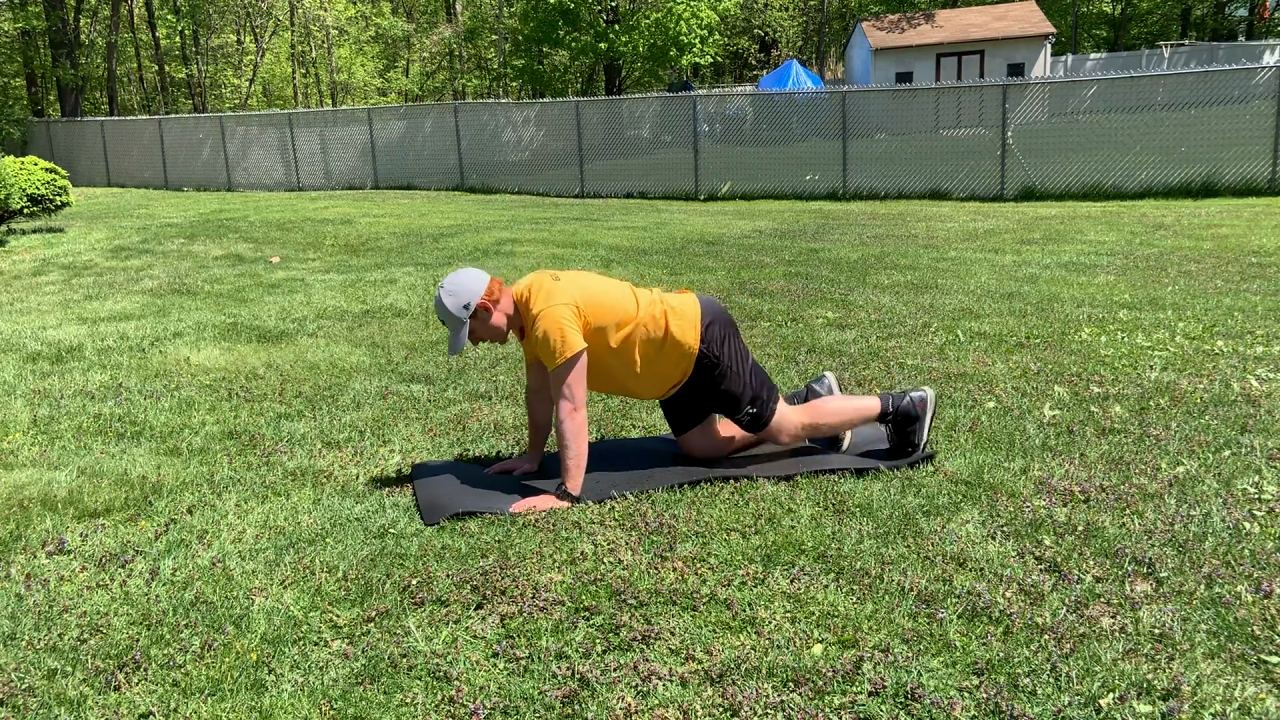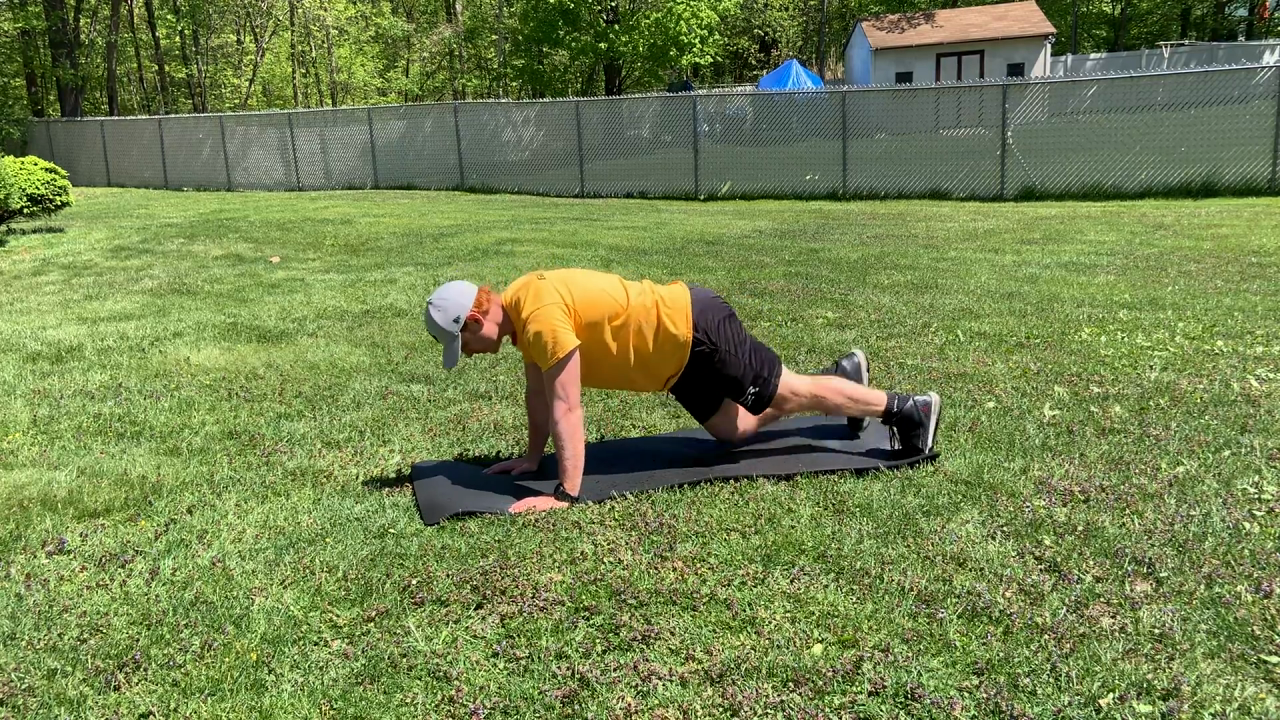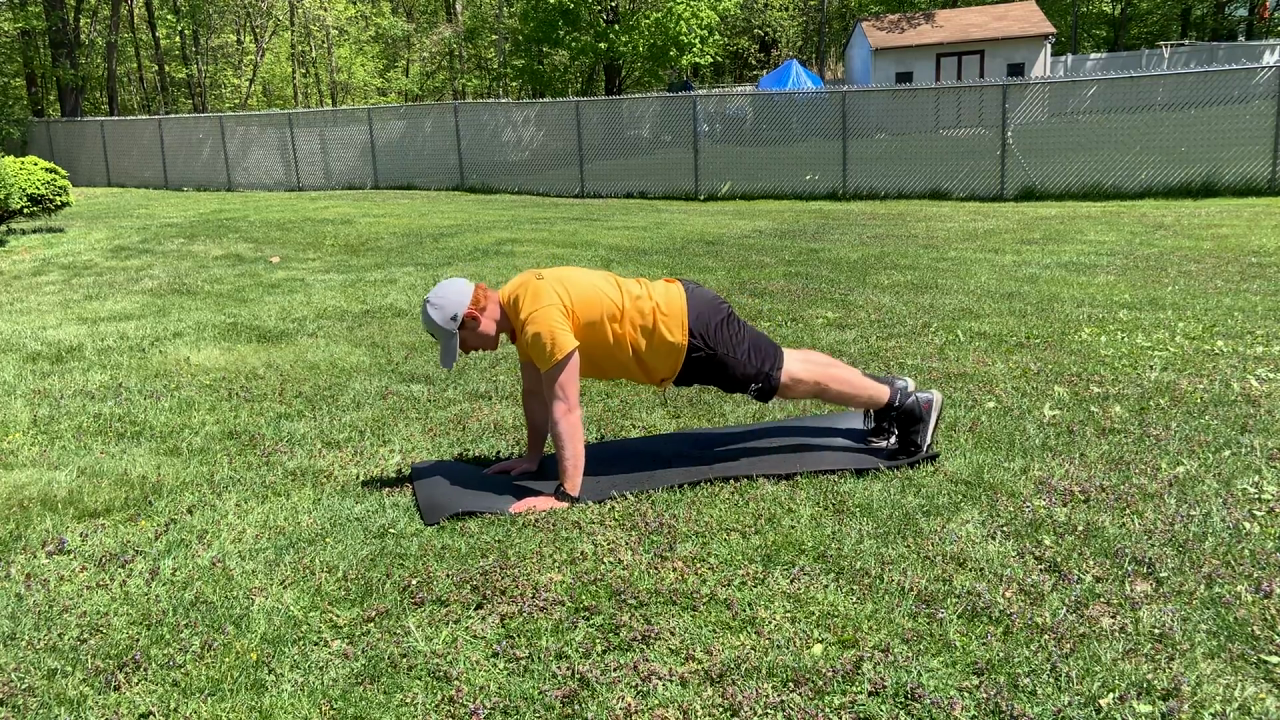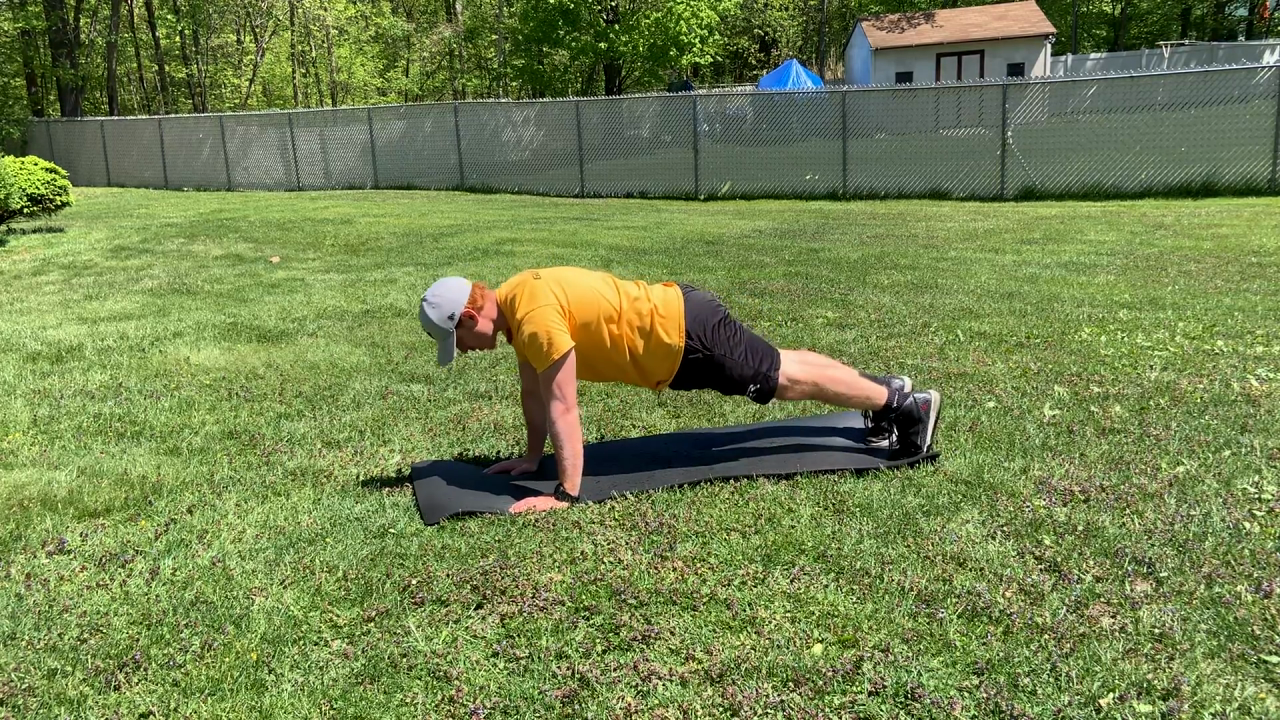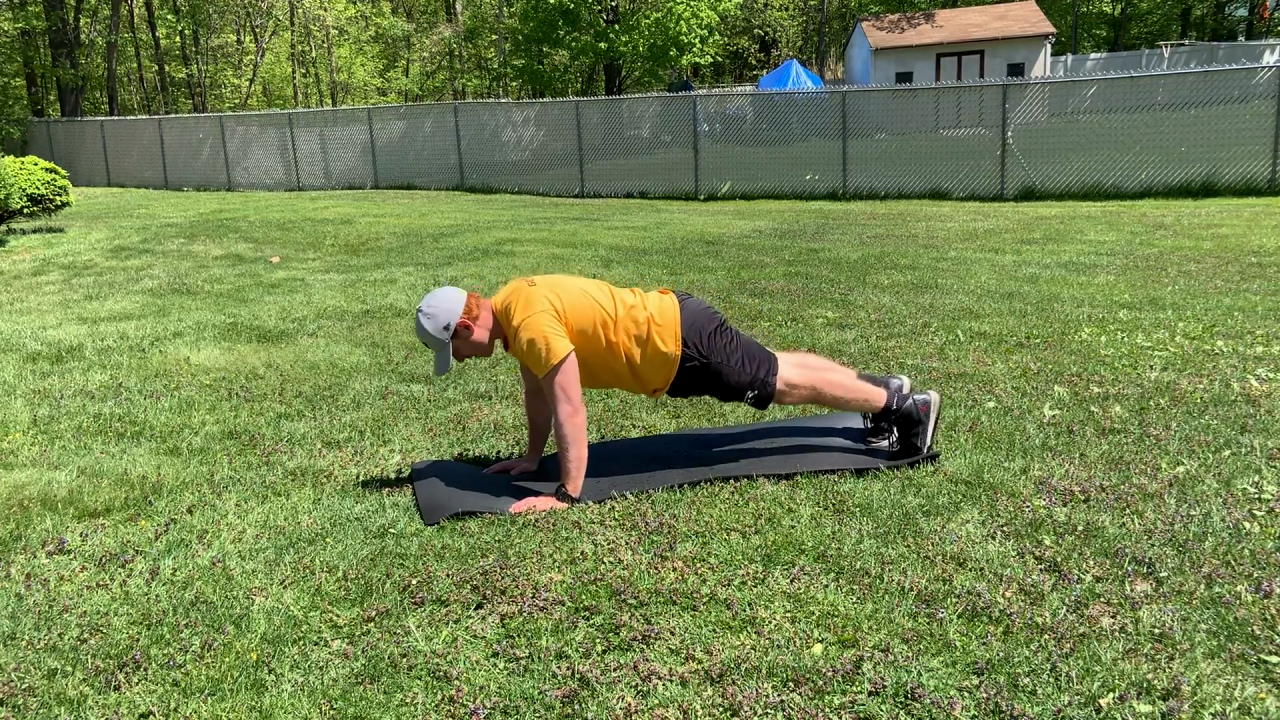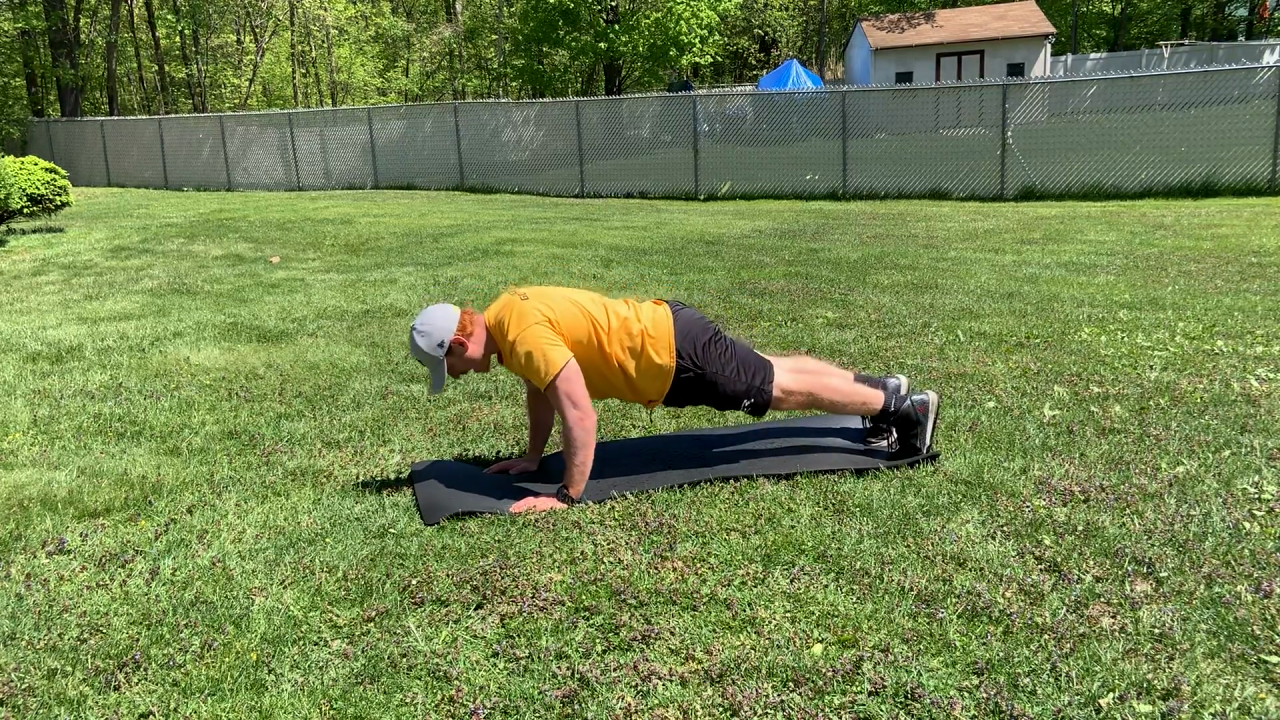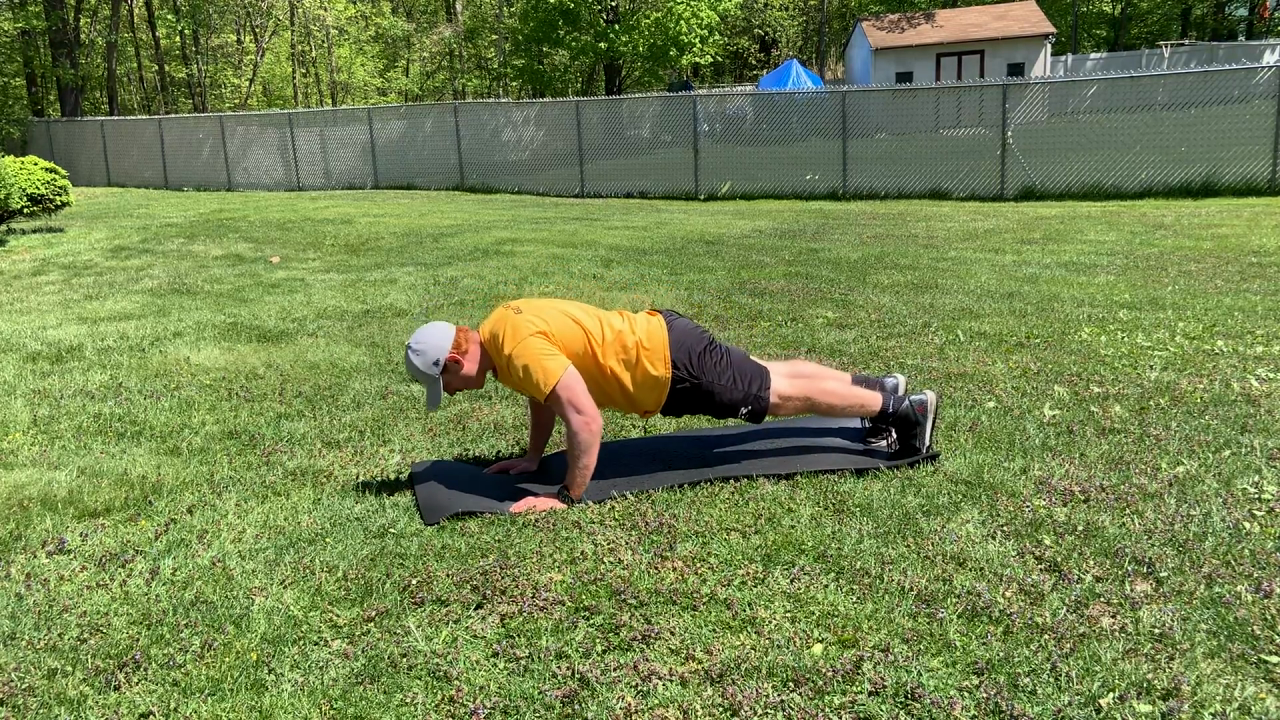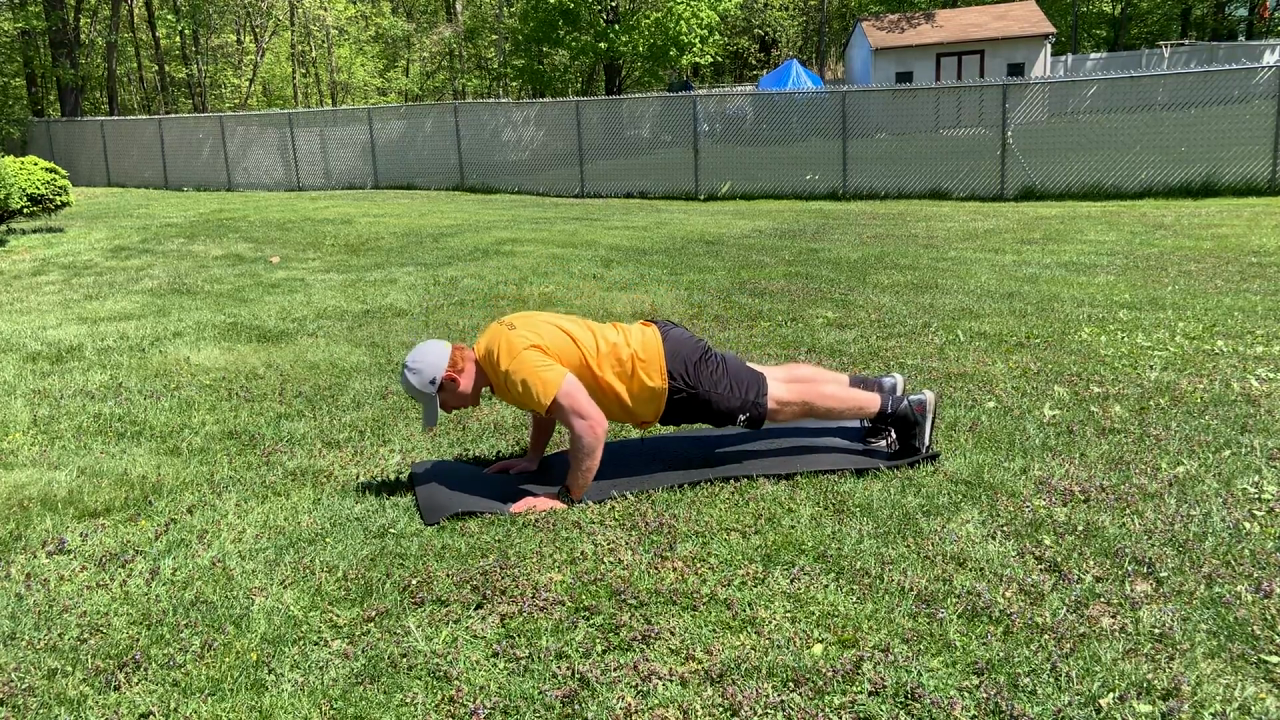
dt=0.4s
person 1, frame 1
left shoulder: (549, 315)
right shoulder: (527, 304)
left elbow: (571, 409)
right elbow: (539, 392)
left wrist: (567, 492)
right wrist: (532, 456)
left hip: (700, 339)
right hip: (681, 349)
left knee: (783, 428)
right knee: (701, 447)
left ankle: (902, 406)
right ankle: (810, 395)
person 1, frame 2
left shoulder: (539, 317)
right shoulder: (520, 306)
left elbow: (565, 409)
right elbow: (537, 392)
left wrist: (566, 493)
right wrist: (531, 457)
left hip: (694, 331)
right hip: (678, 339)
left knee: (788, 393)
right knee: (733, 428)
left ankle: (906, 408)
right ankle: (841, 375)
person 1, frame 3
left shoulder: (538, 317)
right shoulder: (517, 301)
left elbow: (564, 408)
right elbow: (534, 390)
left wrist: (567, 493)
right wrist: (531, 456)
left hip: (690, 332)
right hip: (678, 310)
left knee: (792, 380)
right knee: (783, 366)
left ankle: (906, 404)
right ankle: (889, 391)
person 1, frame 4
left shoulder: (534, 316)
right shoulder: (514, 298)
left elbow: (561, 407)
right elbow: (533, 389)
left wrist: (567, 492)
right wrist: (531, 456)
left hip: (686, 336)
right hip: (674, 315)
left knee: (789, 381)
right knee: (780, 366)
left ankle: (906, 405)
right ankle: (885, 388)
person 1, frame 5
left shoulder: (529, 323)
right shoulder: (511, 306)
left elbow: (569, 409)
right elbow: (537, 388)
left wrist: (568, 494)
right wrist: (532, 456)
left hip: (681, 344)
right hip: (670, 323)
left knee: (786, 386)
right knee: (776, 369)
left ankle: (905, 406)
right ankle: (882, 386)
person 1, frame 6
left shoulder: (524, 336)
right shoulder: (506, 317)
left elbow: (580, 416)
right elbow: (541, 388)
left wrist: (568, 496)
right wrist: (532, 456)
left hip: (675, 355)
right hip: (664, 330)
left knee: (783, 391)
right knee: (774, 373)
left ankle: (905, 407)
right ankle: (881, 387)
person 1, frame 7
left shoulder: (518, 351)
right shoulder: (501, 328)
left elbow: (586, 420)
right elbow: (546, 391)
left wrist: (567, 497)
right wrist: (532, 457)
left hip: (670, 366)
right hip: (658, 337)
left knee: (779, 397)
right knee: (769, 376)
left ankle: (903, 408)
right ankle: (879, 388)
person 1, frame 8
left shoulder: (513, 365)
right shoulder: (496, 342)
left elbow: (591, 424)
left wrist: (568, 496)
right wrist: (532, 456)
left hip: (667, 377)
right hip: (654, 345)
left knee: (780, 401)
right knee: (766, 380)
left ankle: (901, 407)
right ankle: (876, 388)
